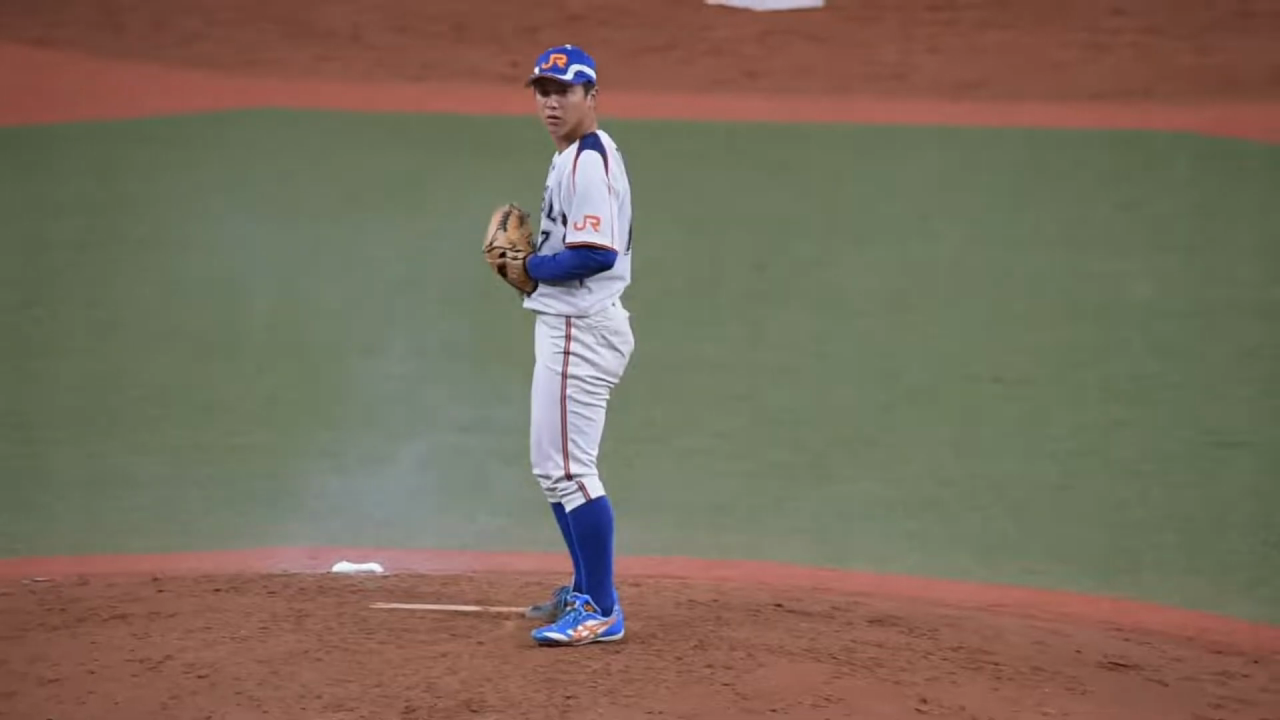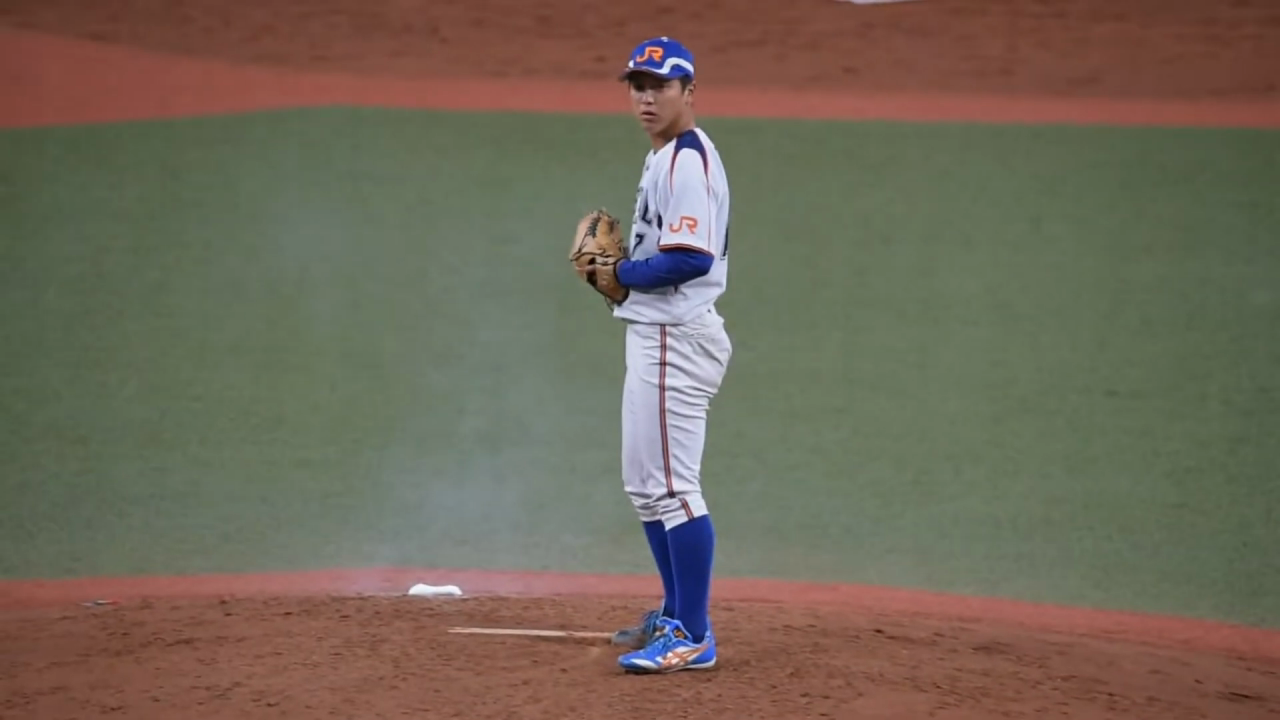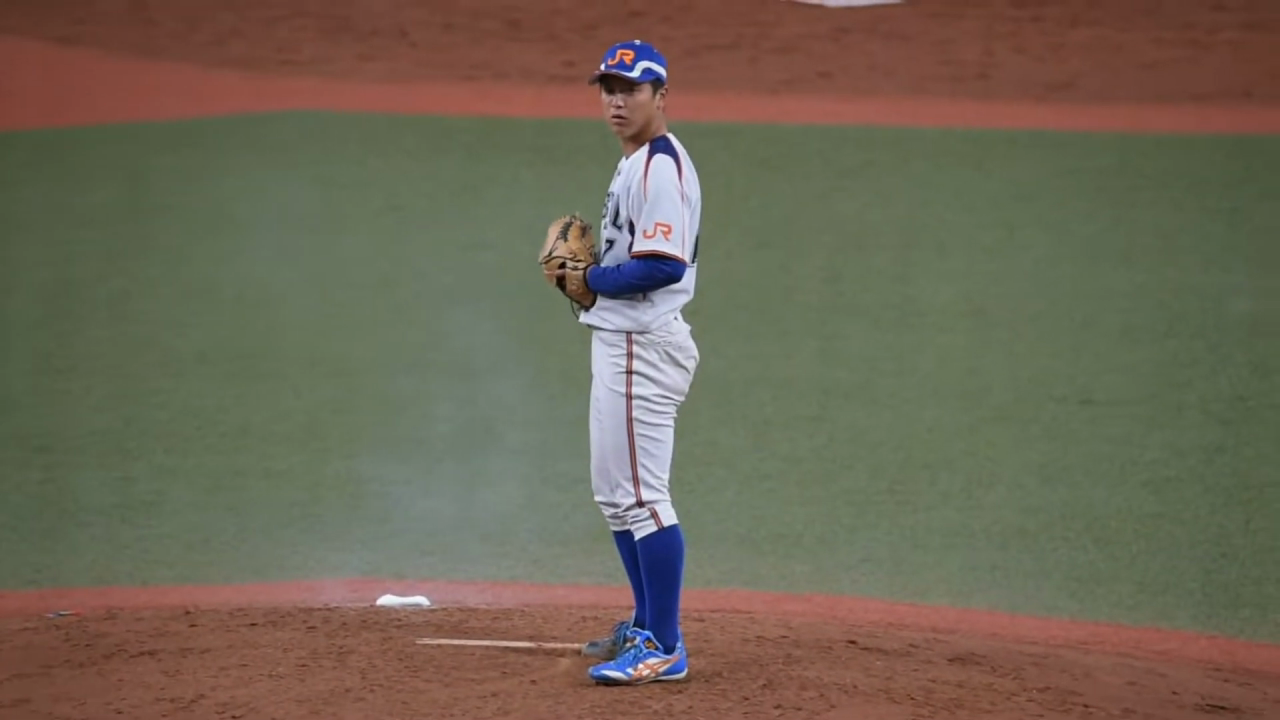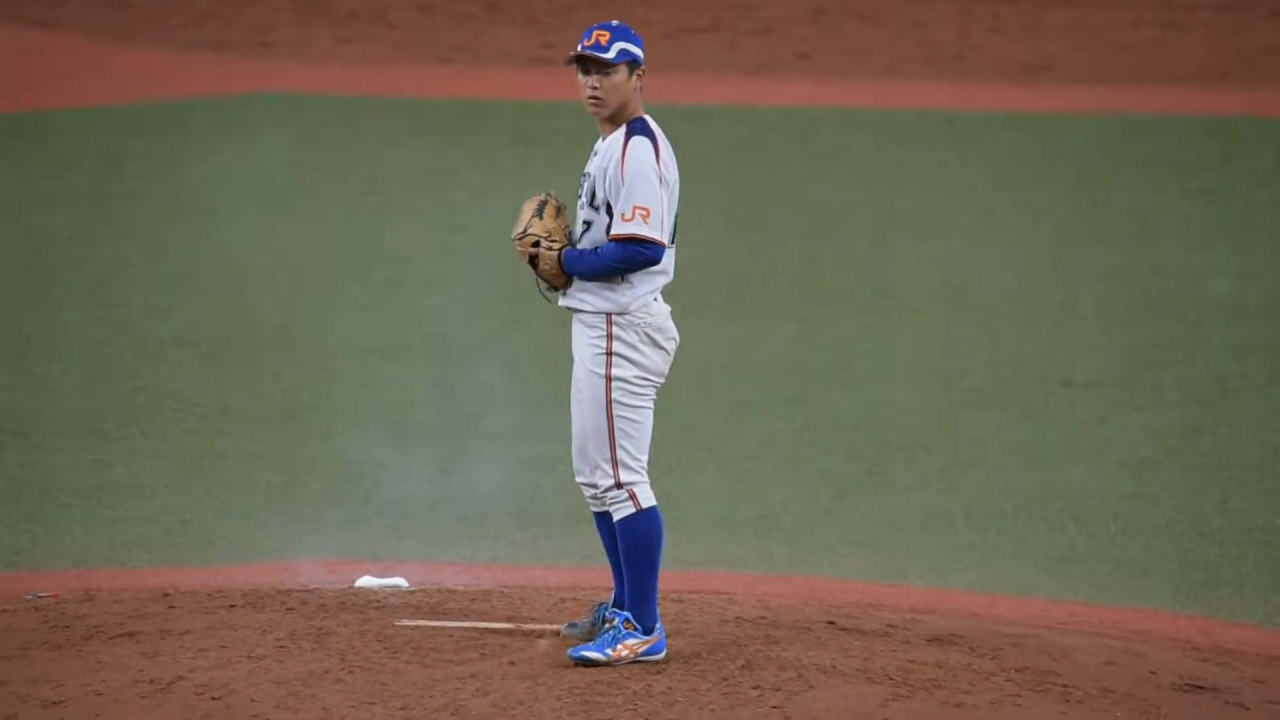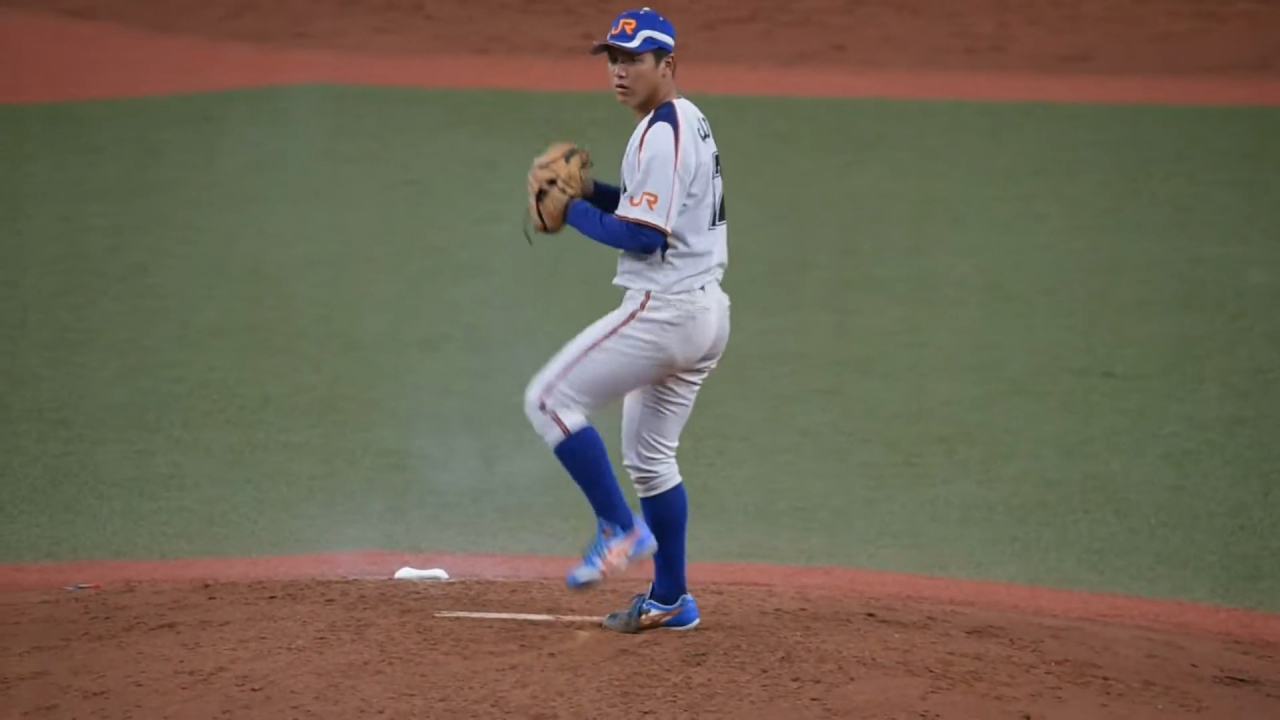
dt=0.5s
person 1, frame 1
left shoulder: (590, 159)
right shoulder: (570, 157)
left elbow: (596, 255)
left wrist: (530, 266)
right wrist: (532, 263)
left hip: (580, 331)
right hip: (567, 327)
left knee: (568, 468)
right knee: (554, 466)
left ankle: (602, 608)
right ankle: (587, 591)
person 1, frame 2
left shoulder: (689, 158)
right shoulder: (665, 158)
left elbow: (692, 259)
left wrist: (622, 274)
right wrist: (621, 271)
left hip: (673, 341)
right hip: (655, 337)
left knee: (672, 487)
right knee: (645, 485)
left ankle: (694, 636)
right ankle: (676, 615)
person 1, frame 3
left shoulder: (660, 164)
right shoulder: (634, 162)
left elbow: (664, 266)
left wrist: (590, 278)
right wrist: (591, 272)
left hip: (641, 348)
right hip: (621, 344)
left knee: (640, 497)
right knee: (617, 495)
left ankle: (664, 647)
right ankle: (647, 625)
person 1, frame 4
left shoulder: (638, 146)
right shoulder: (613, 144)
left elbow: (643, 249)
left wrist: (566, 261)
right wrist: (567, 253)
left hip: (622, 330)
right hip: (603, 328)
left knee: (621, 479)
right knee: (596, 476)
left ankle: (643, 628)
right ankle: (626, 606)
person 1, frame 5
left shoulder: (661, 133)
right shoulder: (685, 122)
left elbow: (643, 236)
left wrist: (571, 212)
right wrist: (593, 192)
left hip: (665, 311)
right hip: (701, 311)
left knee: (549, 398)
right knee: (650, 455)
left ankle: (621, 529)
right ankle: (669, 599)
